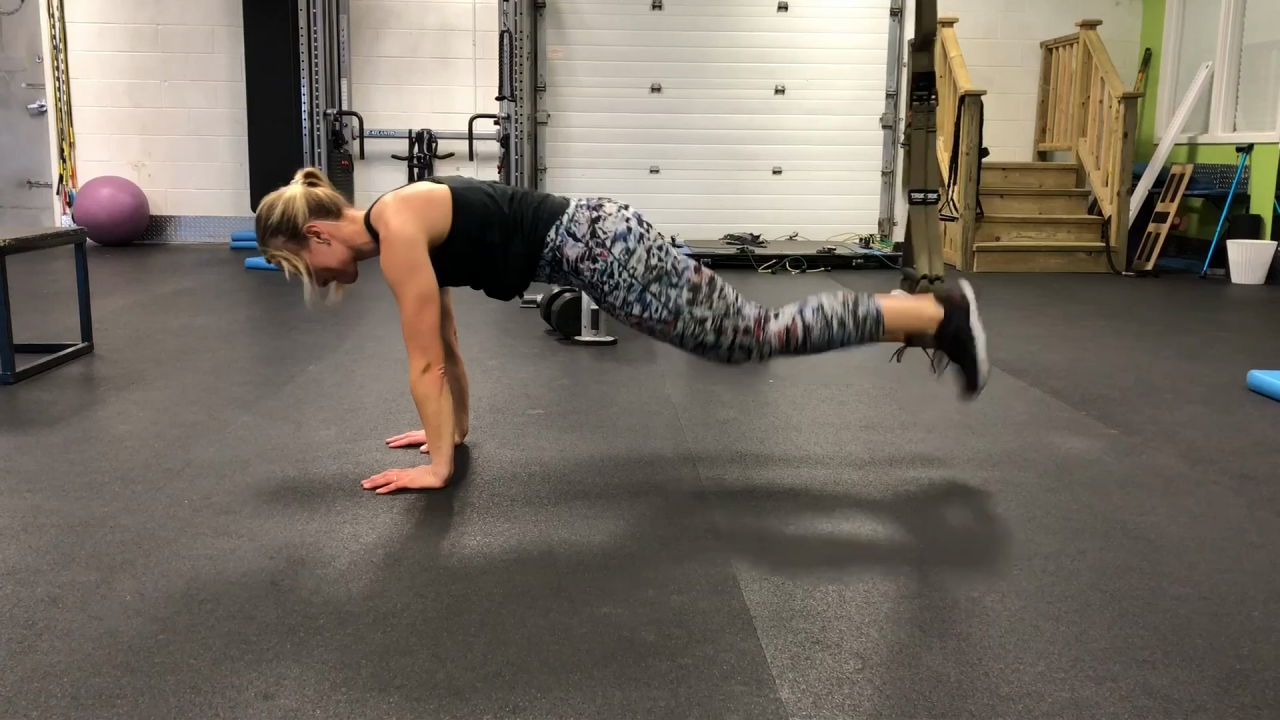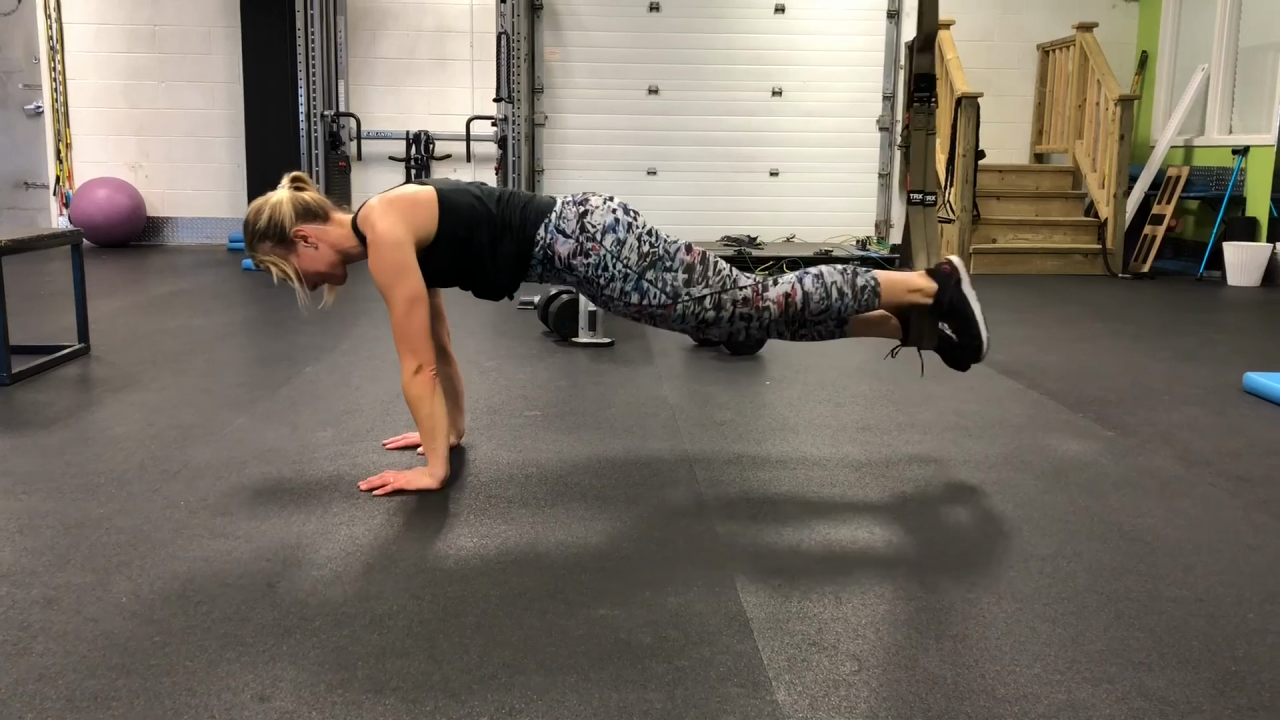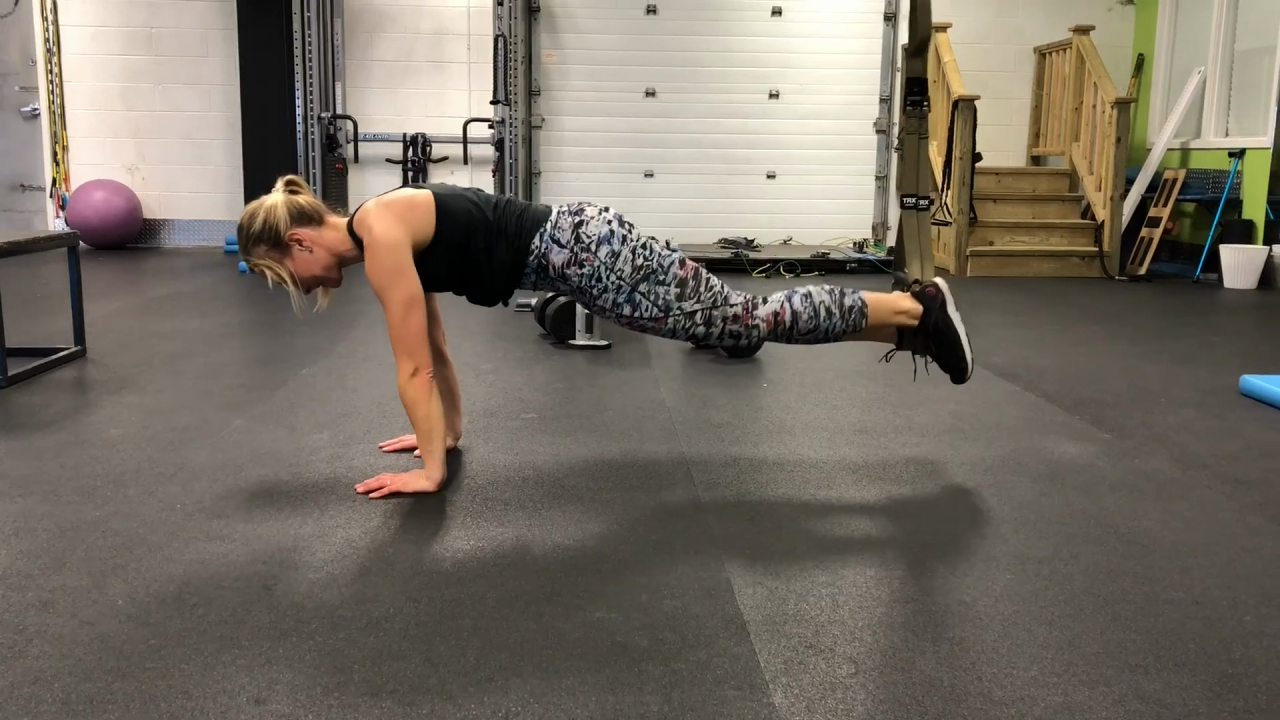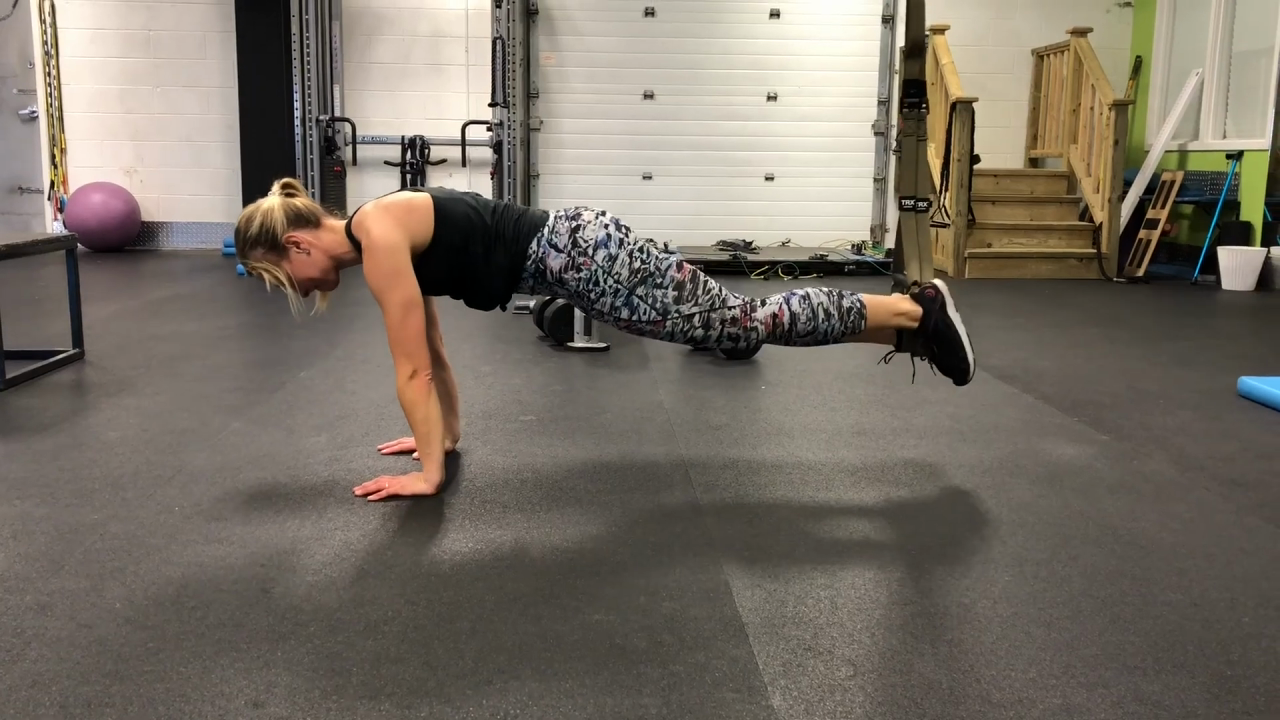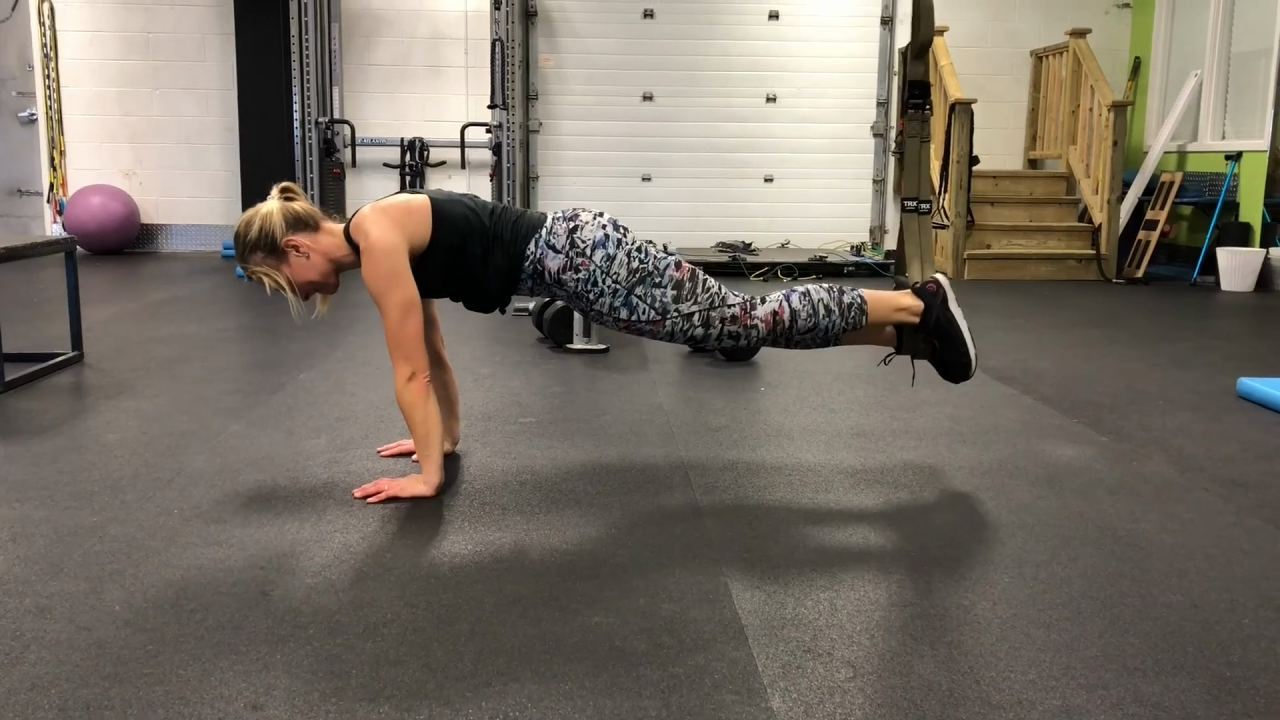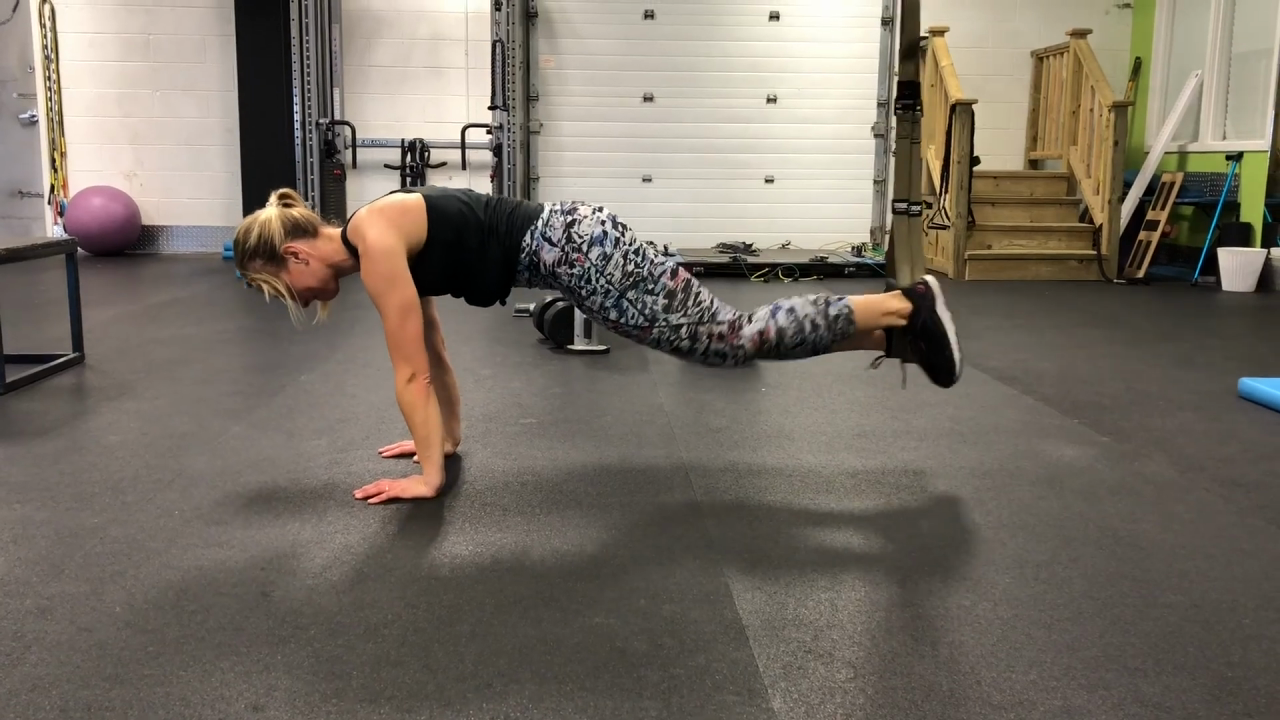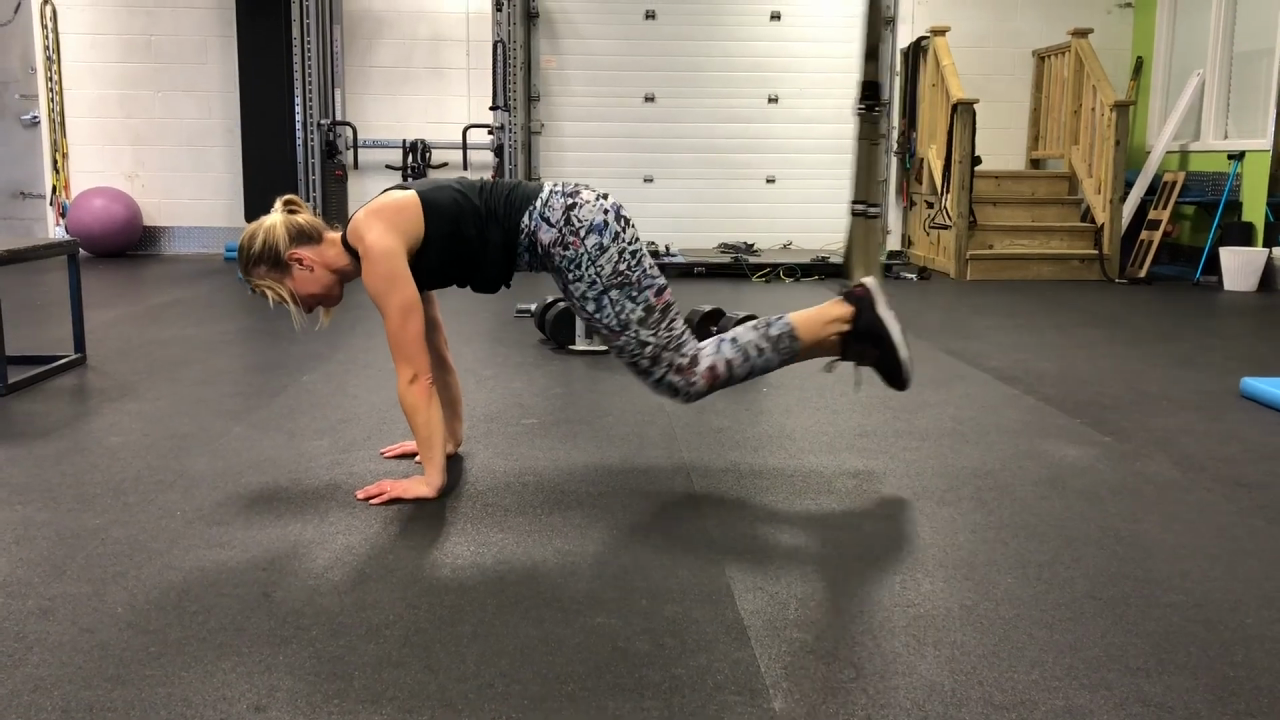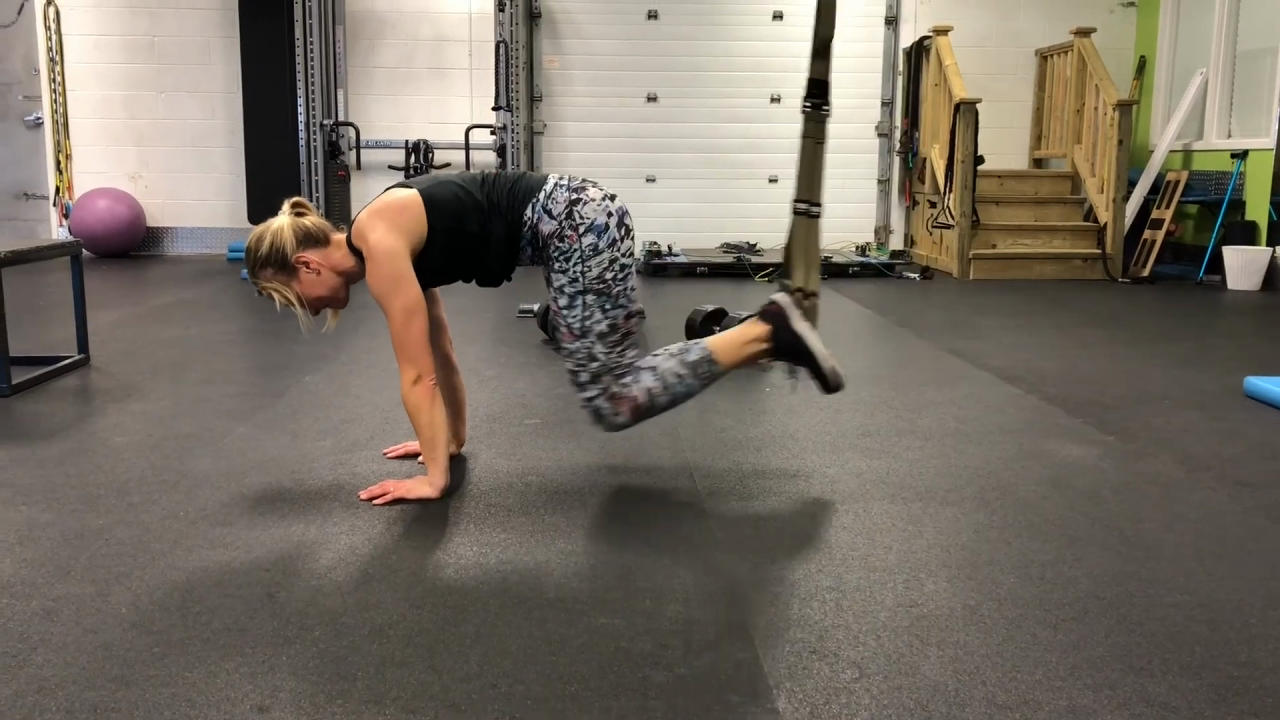
dt=0.2s
person 1, frame 1
left shoulder: (396, 229)
right shoulder: (404, 228)
left elbow: (427, 361)
right elbow: (445, 349)
left wrist: (437, 466)
right wrist: (454, 429)
left hip: (597, 246)
right hip: (593, 245)
left knee: (753, 333)
right knee: (742, 332)
left ankle: (938, 316)
right ankle: (896, 317)
person 1, frame 2
left shoulder: (383, 230)
right shoulder: (396, 234)
left elbow: (417, 363)
right elbow: (437, 348)
left wrist: (432, 467)
right wrist: (449, 430)
left hip: (587, 241)
right hip: (582, 241)
left knee: (760, 305)
right knee: (754, 315)
left ankle: (931, 287)
right ankle: (908, 323)
person 1, frame 3
left shoulder: (379, 235)
right shoulder: (388, 237)
left elbow: (414, 366)
right elbow: (434, 352)
left wrist: (432, 470)
right wrist: (447, 430)
left hip: (583, 251)
right hip: (573, 250)
left knee: (748, 321)
right knee: (745, 321)
left ankle: (914, 308)
right ankle: (908, 330)
person 1, frame 4
left shoulder: (378, 237)
right shoulder: (386, 239)
left elbow: (412, 368)
right elbow: (432, 355)
left wrist: (429, 472)
right wrist: (446, 432)
left hip: (580, 256)
right hip: (570, 253)
left knee: (746, 321)
right knee: (744, 323)
left ankle: (916, 311)
right ankle: (907, 329)
person 1, frame 5
left shoulder: (376, 239)
right shoulder: (388, 241)
left elbow: (411, 370)
right elbow: (432, 354)
left wrist: (428, 475)
right wrist: (445, 436)
left hip: (577, 256)
right hip: (569, 255)
left knee: (746, 321)
right knee: (744, 321)
left ankle: (919, 307)
right ankle: (908, 329)
person 1, frame 6
left shoulder: (373, 242)
right shoulder: (388, 244)
left elbow: (412, 372)
right elbow: (434, 356)
left wrist: (430, 476)
right wrist: (447, 436)
left hip: (572, 247)
right hip: (567, 248)
left knee: (733, 336)
right knee: (728, 334)
left ankle: (905, 308)
right ankle: (896, 333)
person 1, frame 7
left shoulder: (374, 245)
right shoulder: (385, 245)
left elbow: (413, 373)
right elbow: (434, 354)
left wrist: (431, 477)
right wrist: (448, 438)
left hip: (571, 226)
right hip: (567, 228)
left knee: (684, 373)
right knee: (682, 364)
left ankle: (847, 314)
right ankle: (848, 334)
person 1, frame 8
left shoulder: (379, 245)
right shoulder: (393, 244)
left elbow: (417, 373)
right elbow: (437, 353)
left wrist: (434, 477)
right wrist: (452, 437)
left hip: (575, 220)
right hip: (573, 218)
left knee: (614, 403)
right knee: (616, 382)
left ankle: (767, 331)
right ankle: (769, 336)
